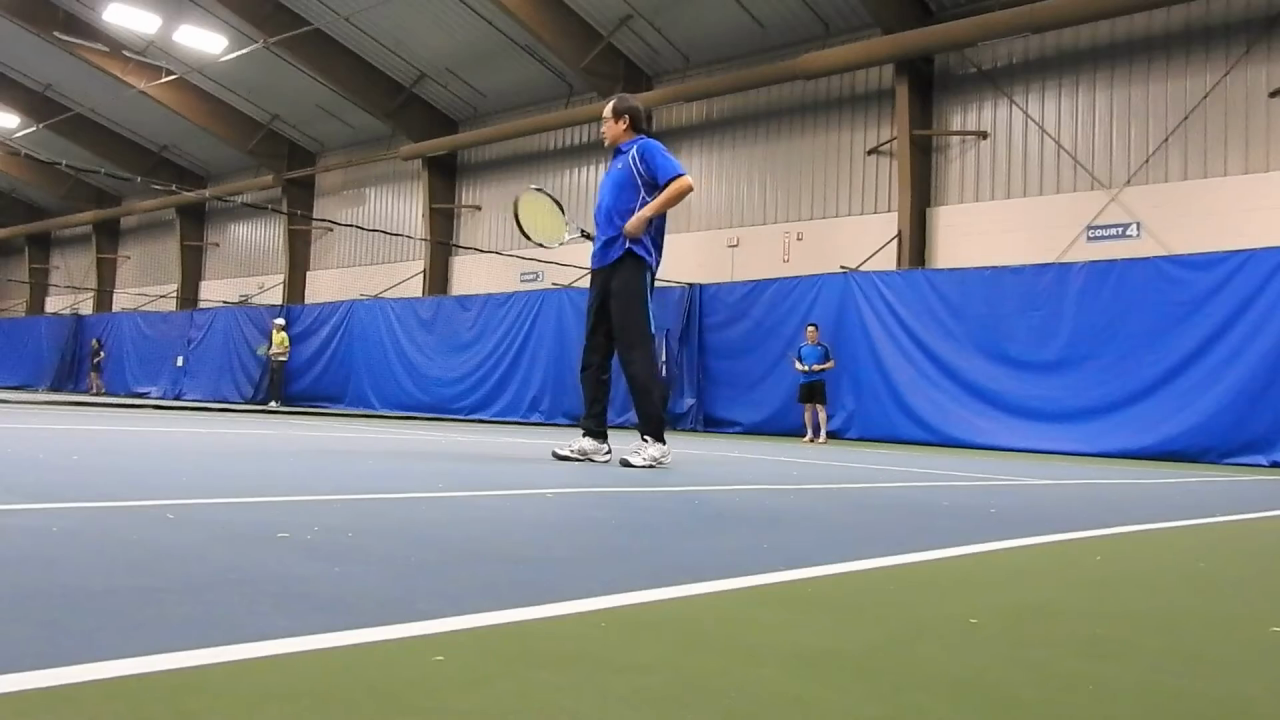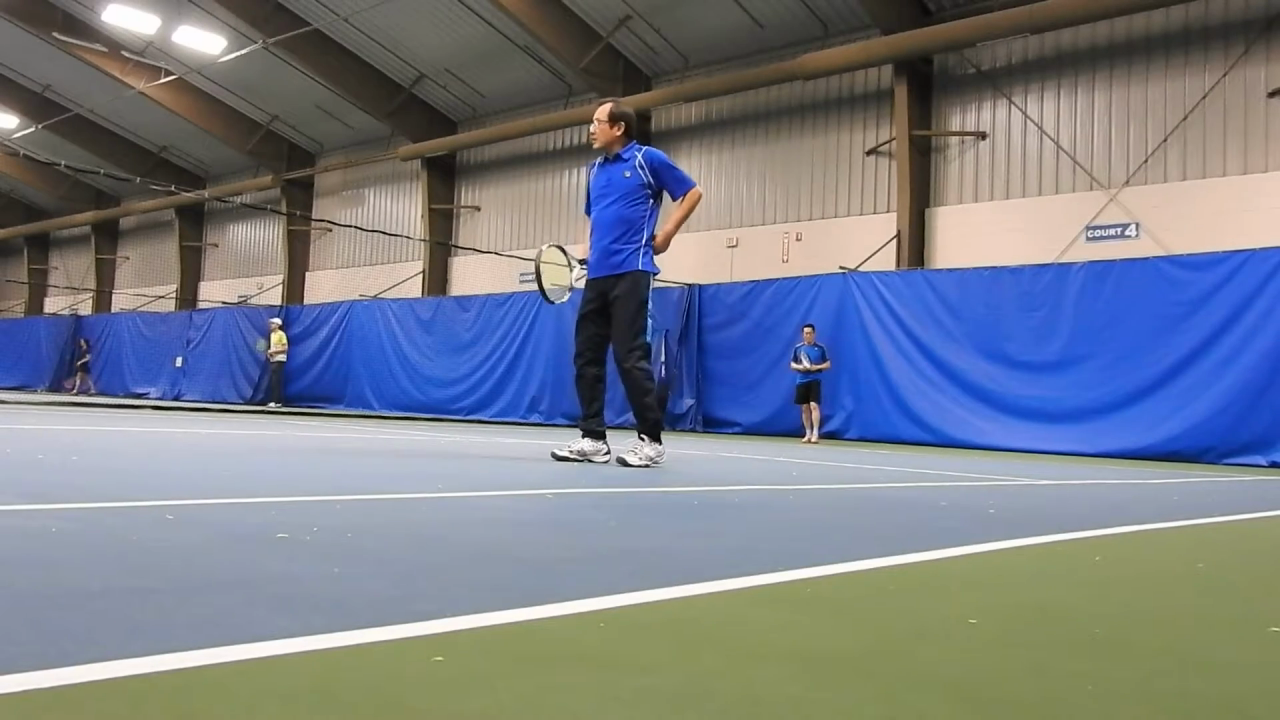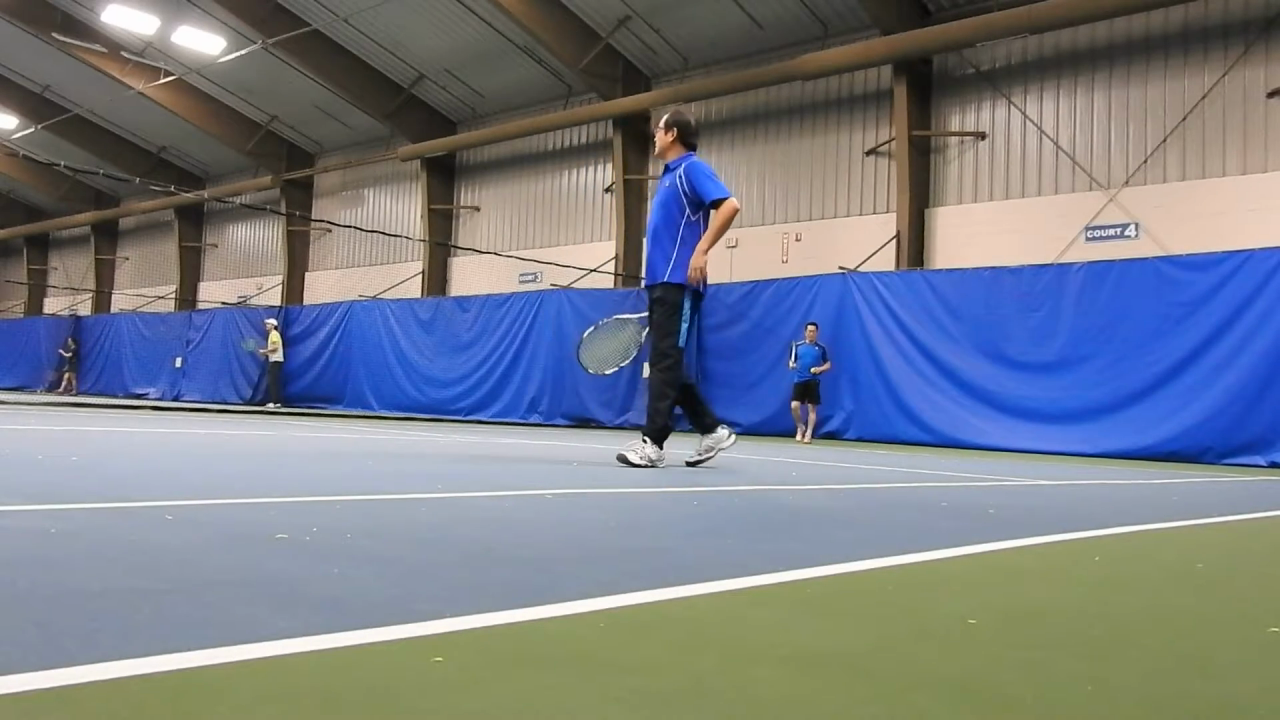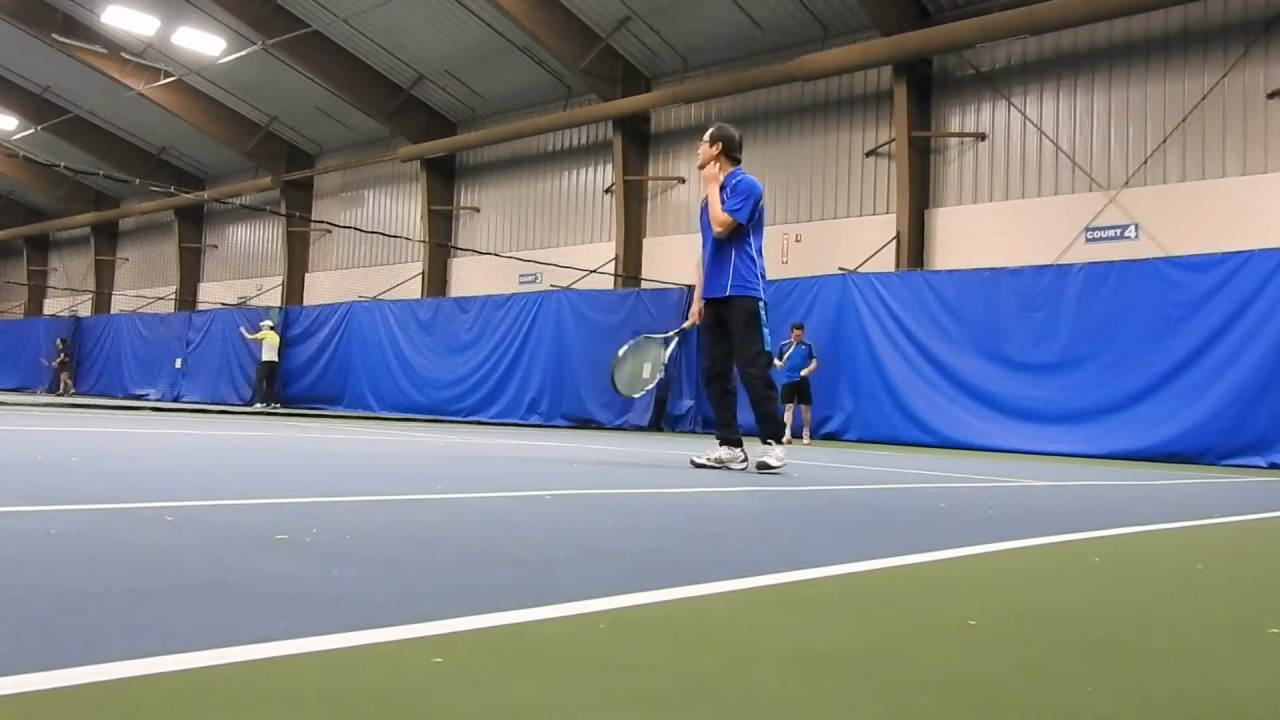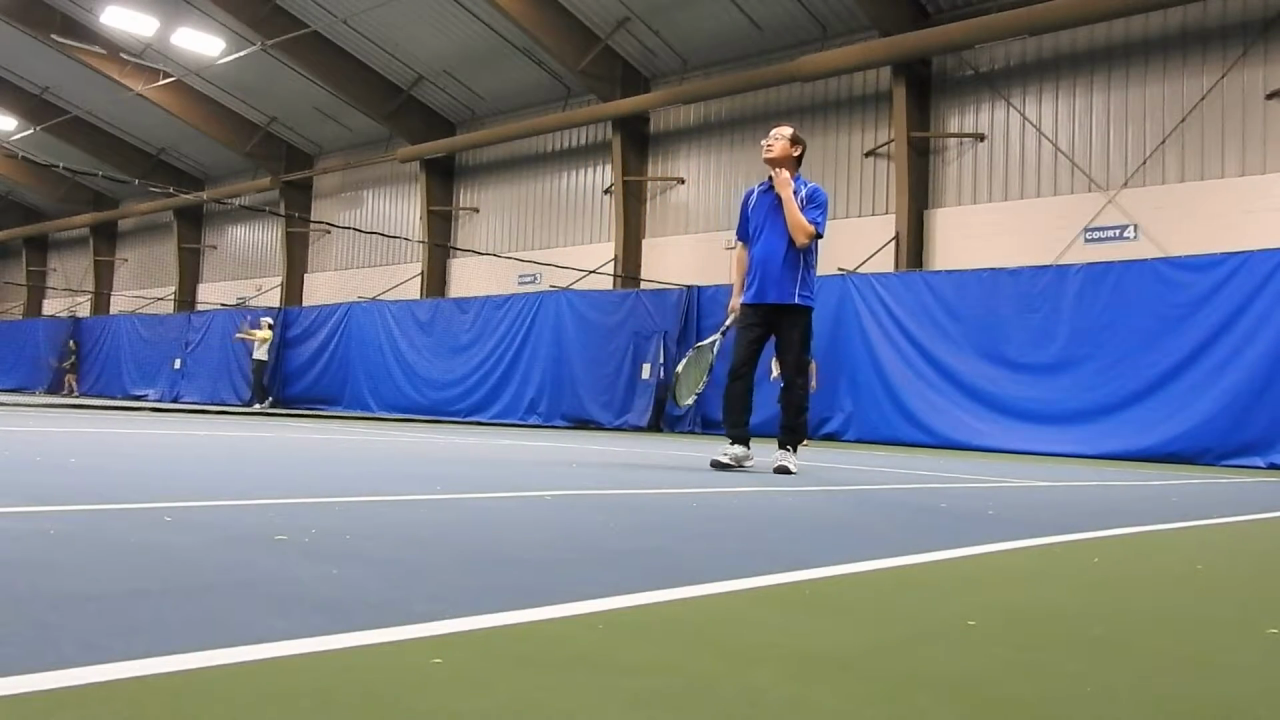
dt=0.7s
person 1, frame 1
left shoulder: (646, 149)
right shoulder: (617, 160)
left elbow: (684, 183)
left wrist: (643, 218)
right wrist: (600, 236)
left hip: (631, 263)
right hip: (605, 265)
left knee: (636, 352)
right knee: (594, 354)
left ankle: (653, 440)
right ankle: (594, 438)
person 1, frame 2
left shoulder: (649, 159)
right shoulder: (596, 169)
left elbow: (693, 193)
left wrist: (667, 233)
right wrist: (588, 252)
left hip: (633, 272)
right hip: (598, 275)
left knee: (631, 355)
right knee: (587, 356)
left ankle: (650, 440)
right ankle: (592, 438)
person 1, frame 3
left shoulder: (692, 169)
right shoulder: (669, 175)
left elbow: (730, 206)
left wrist: (702, 252)
left hip: (678, 282)
right hip: (660, 282)
left knee: (665, 362)
right knee: (664, 364)
left ankle: (654, 442)
right ankle: (712, 430)
person 1, frame 4
left shoulder: (746, 185)
right shoulder: (712, 193)
left elbow: (721, 227)
left wrist: (712, 187)
right wrist: (697, 299)
left hip: (743, 294)
right hip: (714, 296)
left knee: (754, 369)
right knee: (715, 373)
left ankle: (772, 442)
right ankle: (729, 446)
person 1, frame 5
left shoulder: (813, 193)
right shoulder: (753, 195)
left elbow: (803, 238)
left wrist: (786, 193)
right wrist: (737, 293)
left hip: (793, 300)
right hip: (755, 299)
left knee: (794, 378)
right knee: (739, 368)
left ankle: (787, 448)
right ankle: (738, 444)
